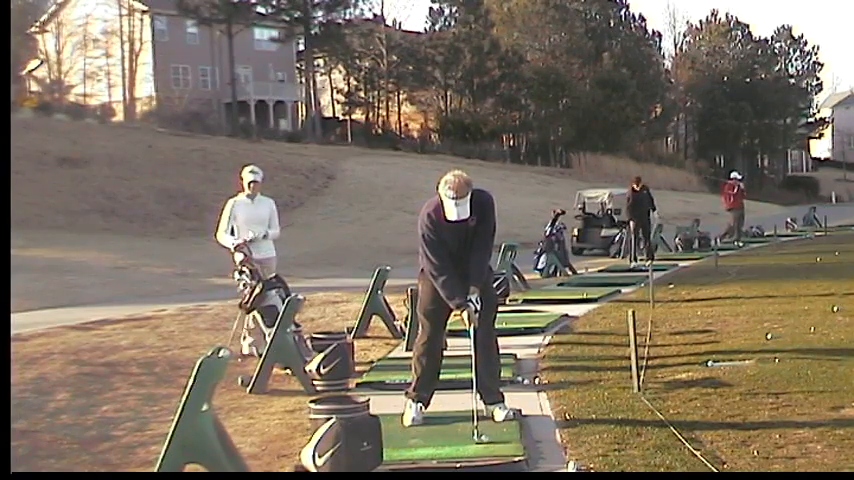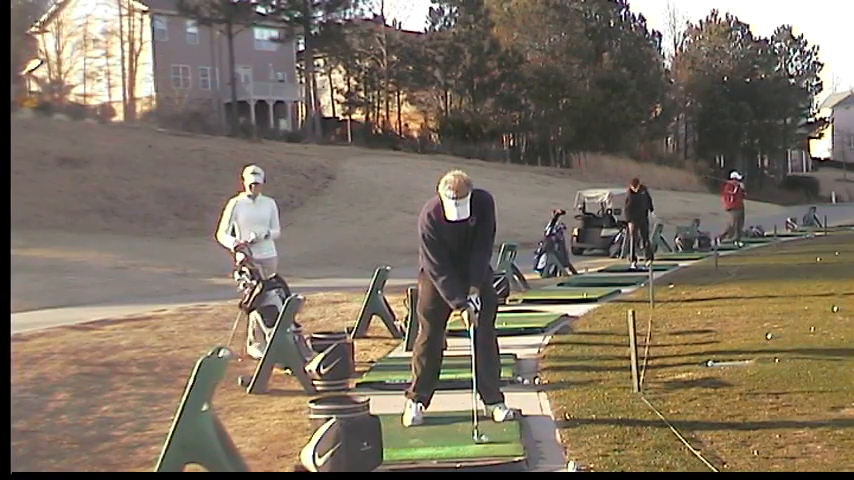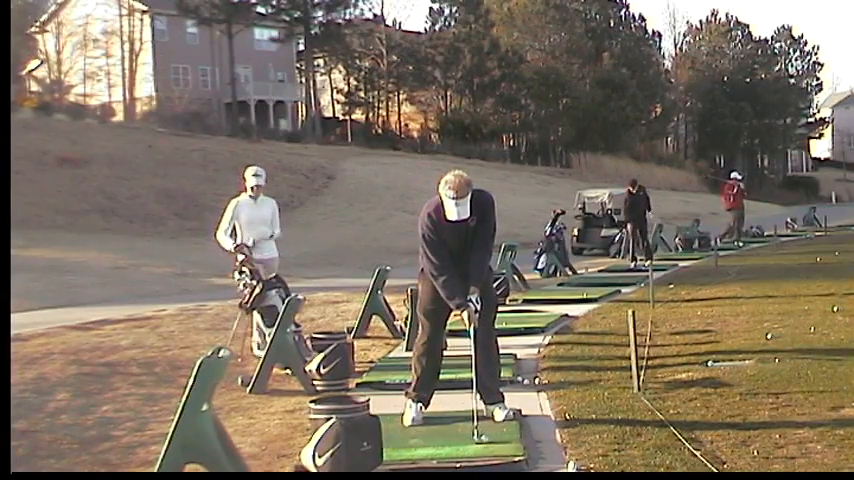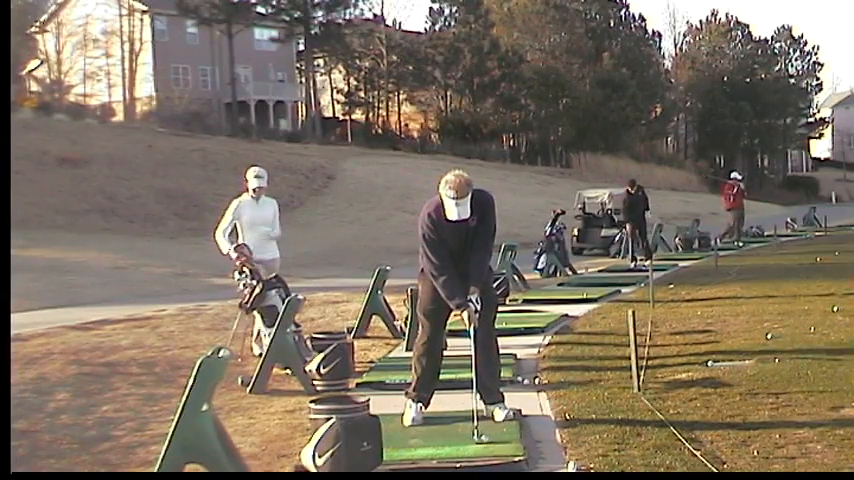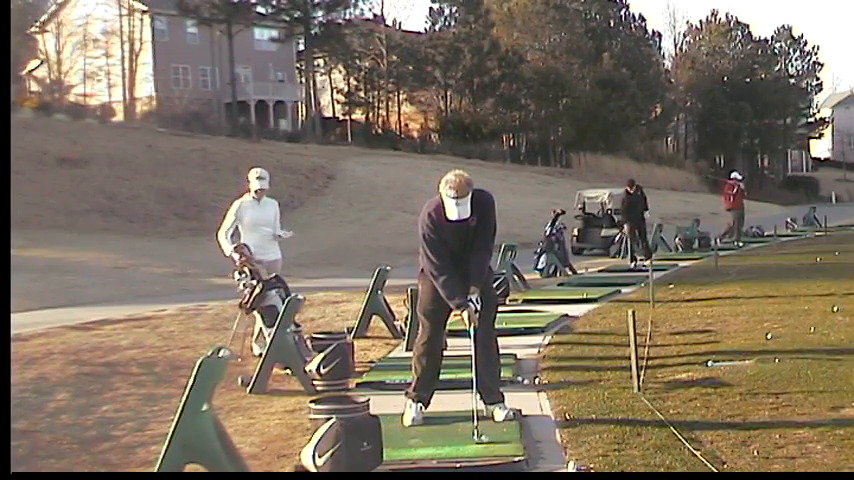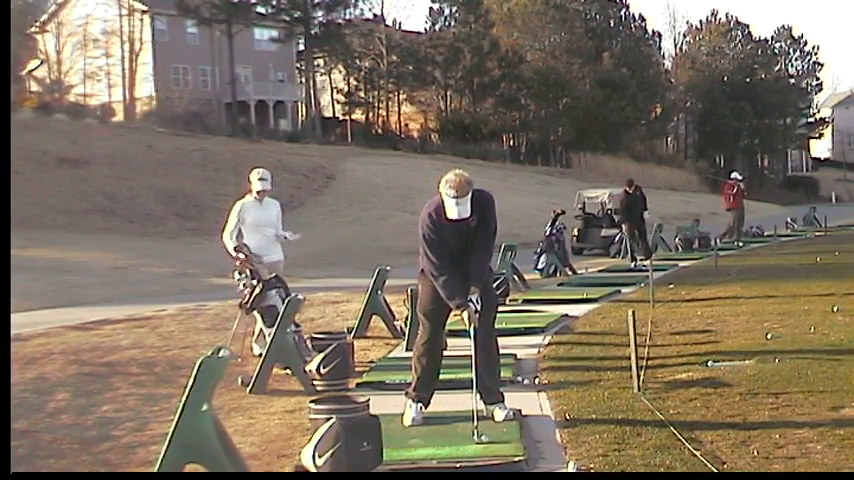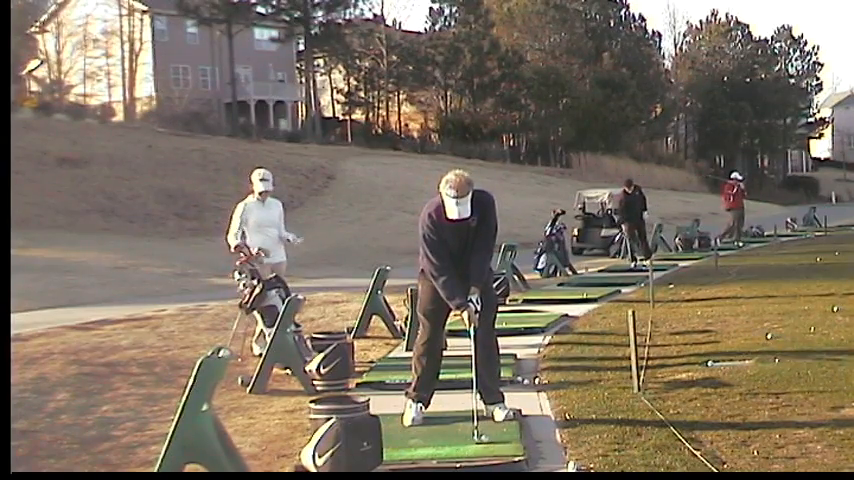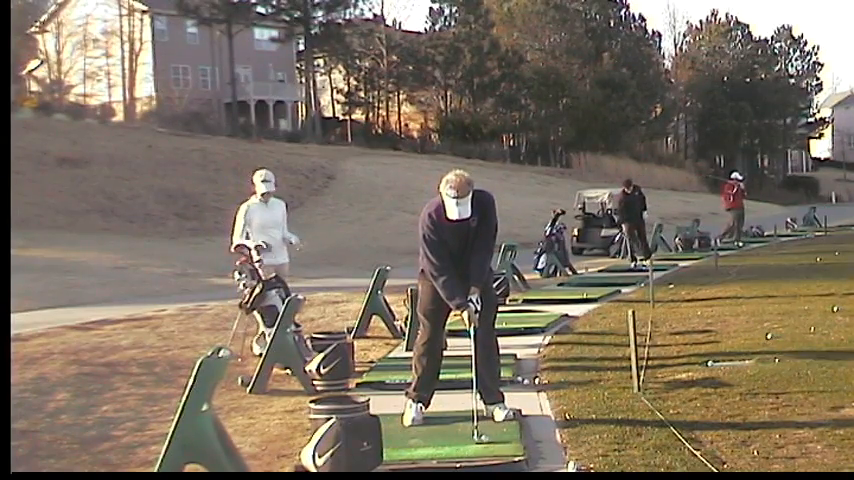
dt=0.1s
person 1, frame 1
left shoulder: (484, 202)
right shoulder: (429, 215)
left elbow: (482, 249)
right elbow: (437, 267)
left wrist: (473, 291)
right wrist: (459, 304)
left hip: (477, 273)
right hip: (437, 277)
left knee: (485, 335)
right knee: (429, 335)
left ankle: (493, 399)
right ankle: (416, 400)
person 1, frame 2
left shoulder: (484, 202)
right shoulder: (429, 215)
left elbow: (483, 249)
right elbow: (437, 267)
left wrist: (474, 291)
right wrist: (459, 304)
left hip: (477, 274)
right hip: (437, 277)
left knee: (485, 335)
right knee: (429, 336)
left ankle: (493, 399)
right ankle: (416, 400)
person 1, frame 3
left shoulder: (484, 202)
right shoulder: (430, 215)
left elbow: (483, 249)
right elbow: (437, 267)
left wrist: (474, 291)
right wrist: (459, 304)
left hip: (476, 273)
right hip: (437, 276)
left knee: (485, 335)
right knee: (429, 336)
left ankle: (493, 399)
right ankle: (416, 400)
person 1, frame 4
left shoulder: (484, 202)
right shoulder: (429, 215)
left elbow: (483, 249)
right elbow: (437, 267)
left wrist: (474, 291)
right wrist: (459, 304)
left hip: (477, 273)
right hip: (437, 277)
left knee: (485, 335)
right knee: (429, 336)
left ankle: (493, 399)
right ankle: (416, 400)
person 1, frame 5
left shoulder: (485, 202)
right shoulder: (430, 215)
left elbow: (483, 249)
right elbow: (437, 267)
left wrist: (474, 290)
right wrist: (459, 304)
left hip: (477, 273)
right hip: (437, 277)
left knee: (485, 335)
right knee: (429, 335)
left ankle: (493, 399)
right ankle: (416, 400)
person 1, frame 6
left shoulder: (485, 202)
right shoulder: (430, 215)
left elbow: (484, 249)
right elbow: (438, 267)
left wrist: (475, 290)
right wrist: (460, 304)
left hip: (477, 274)
right hip: (437, 277)
left knee: (485, 335)
right knee: (429, 335)
left ankle: (493, 400)
right ankle: (416, 400)
person 1, frame 7
left shoulder: (485, 203)
right shoulder: (430, 216)
left elbow: (484, 249)
right elbow: (438, 268)
left wrist: (475, 291)
right wrist: (460, 304)
left hip: (476, 275)
right hip: (437, 277)
left knee: (485, 335)
right knee: (429, 335)
left ankle: (493, 400)
right ankle: (416, 400)
person 1, frame 8
left shoulder: (485, 203)
right shoulder: (431, 215)
left elbow: (484, 249)
right elbow: (438, 268)
left wrist: (475, 291)
right wrist: (460, 304)
left hip: (477, 274)
right hip: (437, 277)
left knee: (485, 335)
right knee: (429, 335)
left ankle: (493, 400)
right ankle: (416, 400)
person 2, frame 1
left shoulder: (269, 203)
right shoulder: (234, 204)
left elbow: (276, 231)
right elbow: (221, 234)
left wrist: (260, 235)
right wrist: (235, 243)
left hip: (268, 256)
person 2, frame 2
left shoulder: (270, 203)
right shoulder: (235, 204)
left elbow: (277, 231)
right elbow: (222, 234)
left wrist: (263, 234)
right wrist: (236, 244)
left hip: (269, 256)
left ankle: (261, 341)
right ankle: (255, 343)
person 2, frame 3
left shoulder: (271, 203)
right shoulder: (236, 204)
left elbow: (277, 231)
right elbow: (221, 233)
left wrist: (269, 235)
right wrist: (233, 246)
left hip: (270, 257)
right hip: (249, 258)
left ankle: (263, 339)
right ankle: (260, 342)
person 2, frame 4
left shoulder: (272, 204)
right shoulder: (238, 204)
left elbow: (276, 231)
right elbow: (220, 232)
left wrist: (274, 233)
right wrist: (230, 251)
left hip: (271, 257)
right hip: (249, 259)
left ankle: (259, 341)
right ankle: (265, 343)
person 2, frame 5
left shoulder: (273, 205)
right shoulder: (240, 205)
left elbow: (276, 231)
right elbow: (223, 234)
left wrist: (281, 234)
right wrist: (232, 253)
left hip: (273, 259)
right hip: (251, 261)
person 2, frame 6
left shoulder: (274, 205)
right shoulder: (242, 206)
left elbow: (278, 232)
right elbow: (227, 235)
left wrist: (287, 235)
right wrist: (236, 252)
left hip: (276, 259)
right hip: (255, 262)
left ankle: (259, 343)
right ankle: (262, 344)
person 2, frame 7
left shoulder: (277, 205)
right shoulder: (244, 207)
right elbow: (232, 236)
left wrist: (290, 237)
right wrist: (243, 249)
left hip: (279, 260)
right hip: (258, 263)
left ankle: (260, 343)
person 2, frame 8
left shoulder: (280, 205)
right shoulder: (247, 208)
right elbow: (237, 239)
left wrist: (292, 238)
right wrist: (253, 245)
left hip: (281, 260)
right hip: (261, 263)
left ankle: (262, 340)
